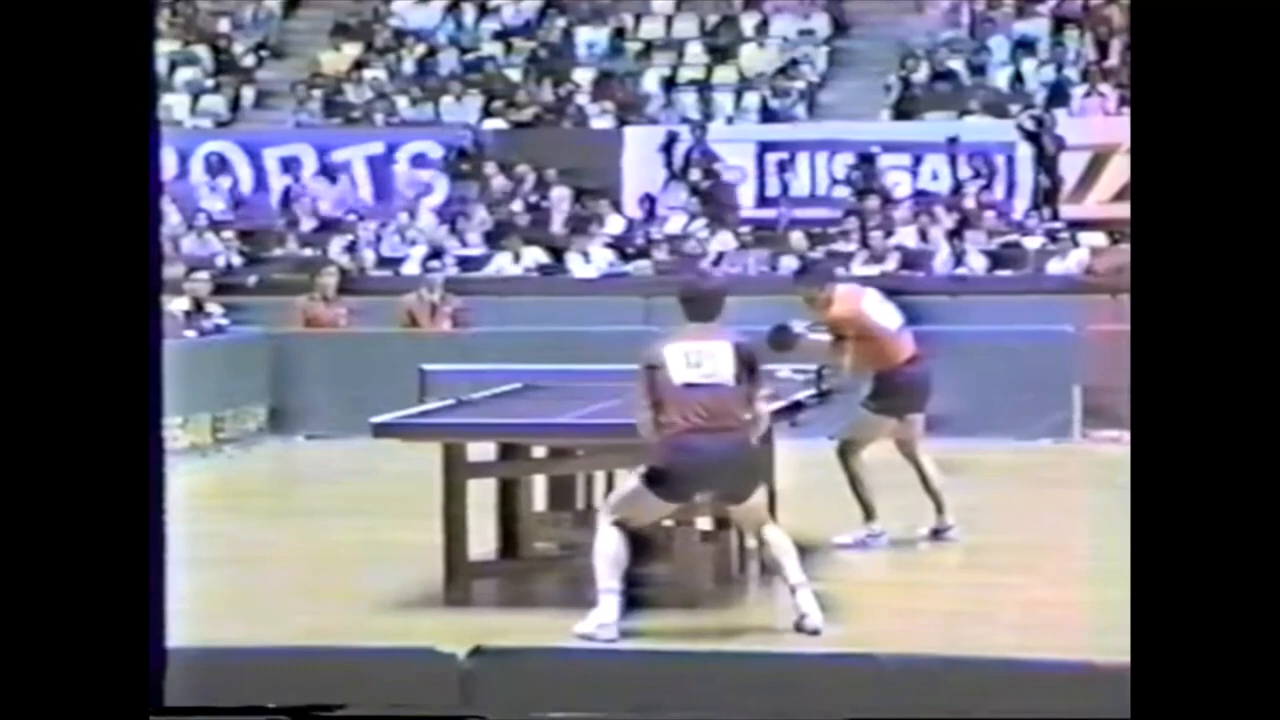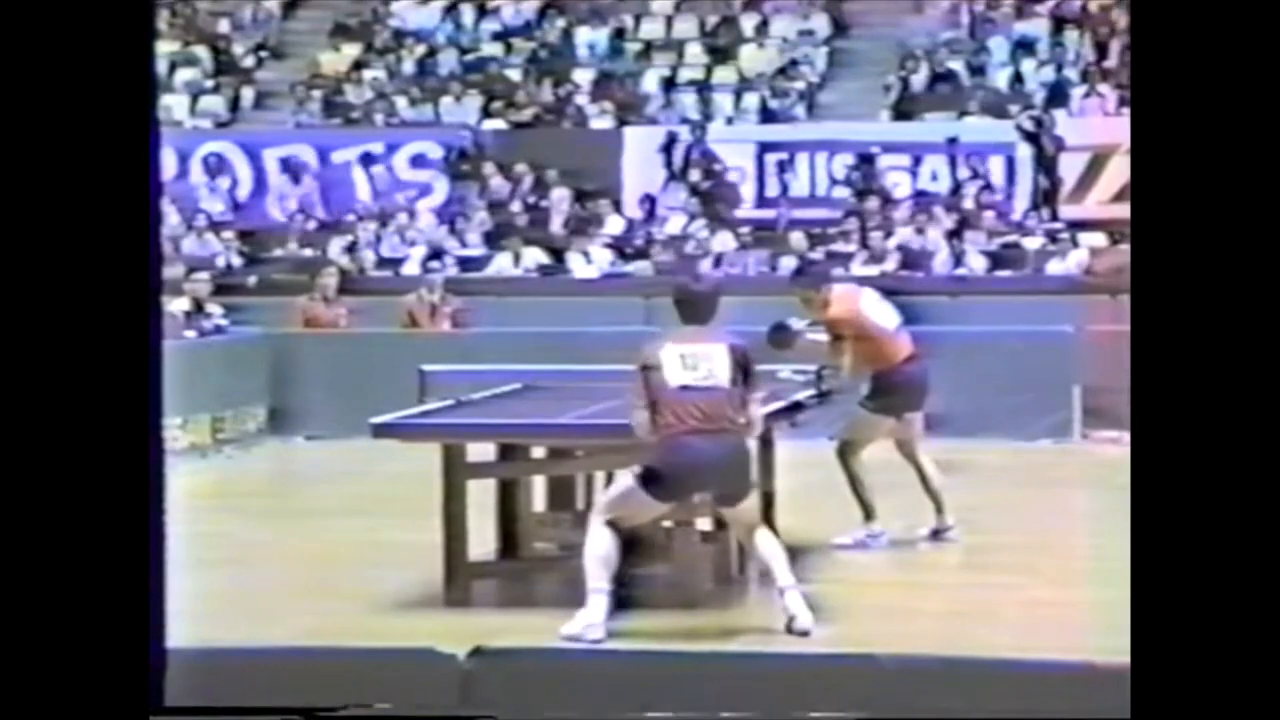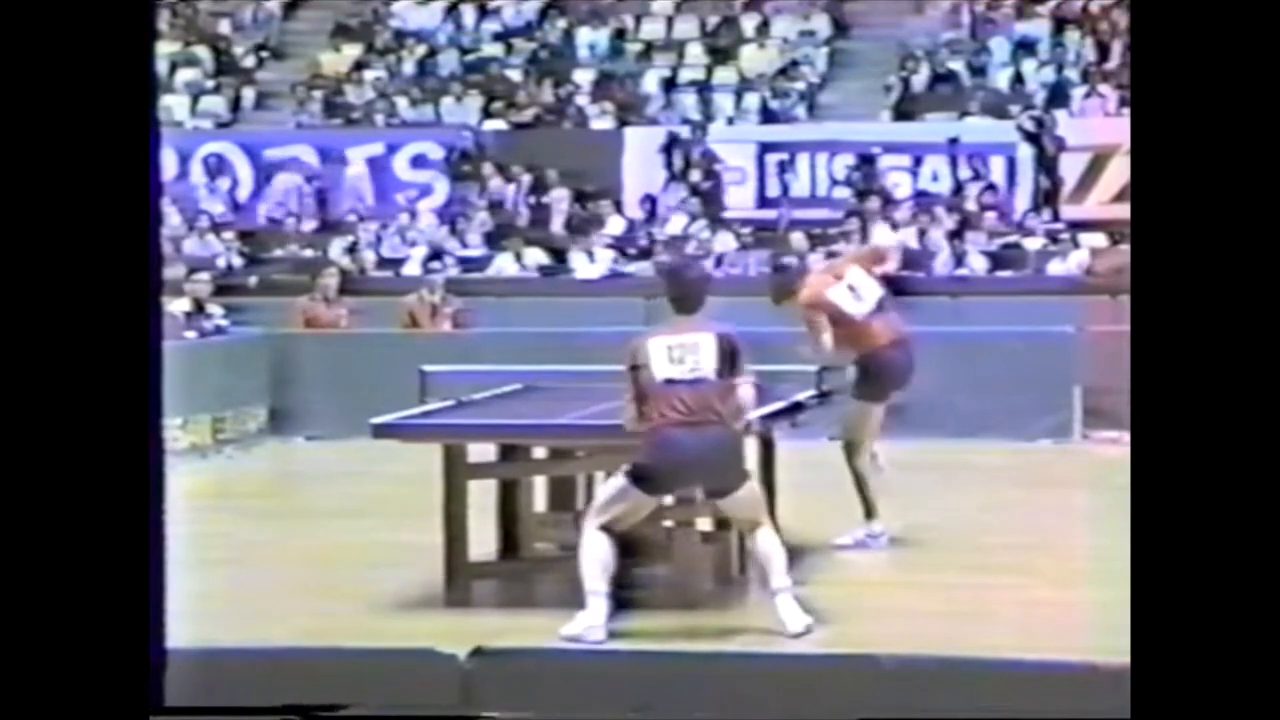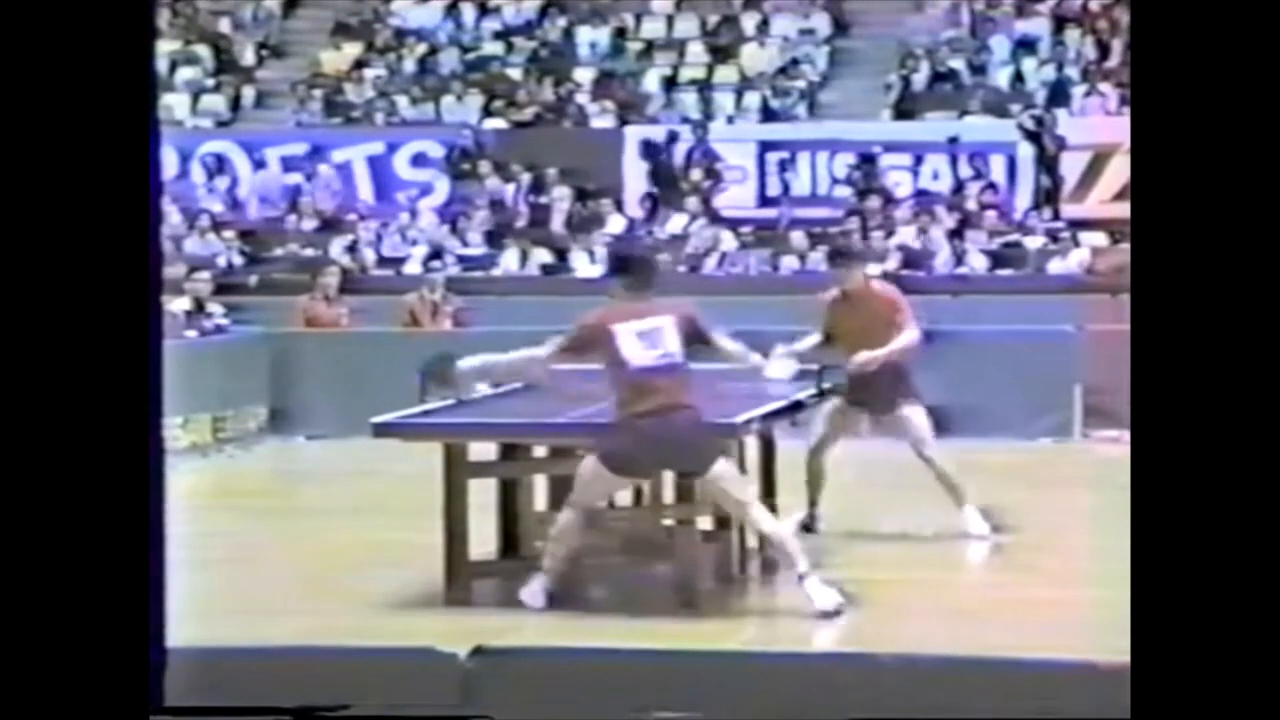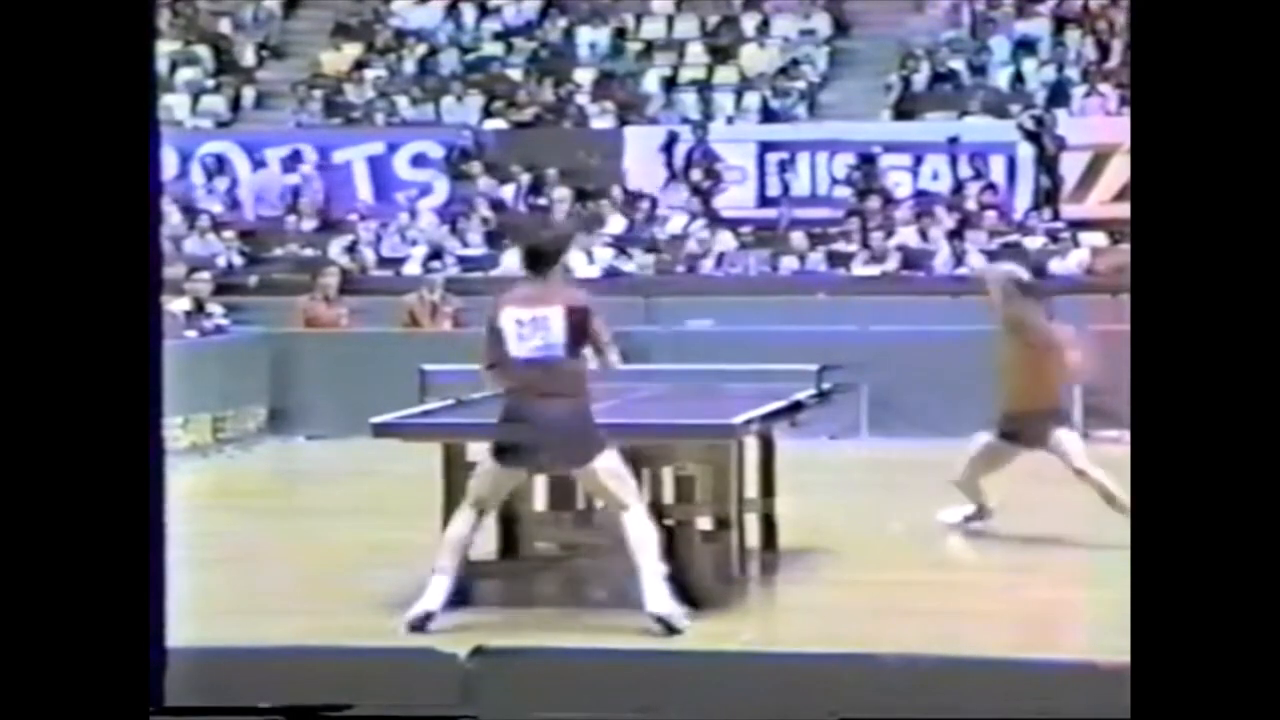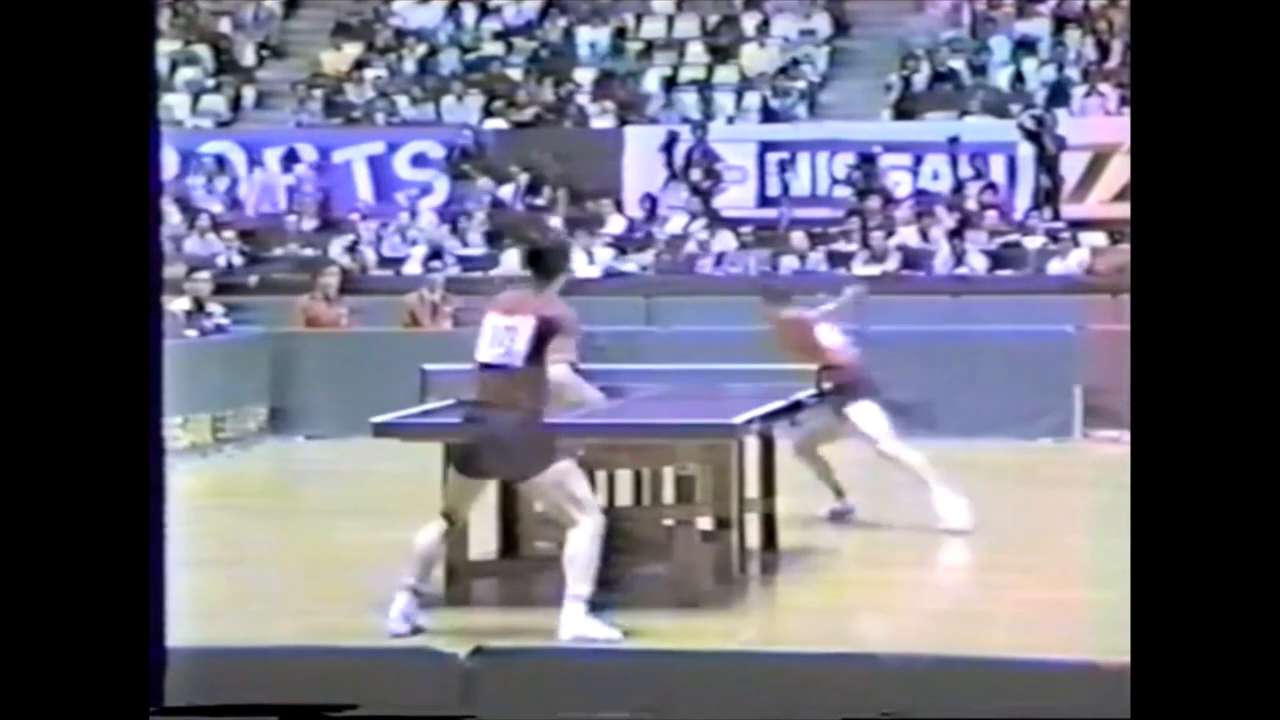
dt=0.7s
person 1, frame 1
left shoulder: (659, 352)
right shoulder: (739, 346)
left elbow: (647, 426)
right elbow: (761, 417)
left hip: (680, 456)
right hip: (736, 453)
left knee: (611, 519)
right knee: (763, 524)
left ankle: (606, 614)
right ankle: (805, 604)
person 1, frame 2
left shoulder: (654, 353)
right shoulder: (736, 349)
left elbow: (643, 427)
right elbow: (755, 421)
left hip: (675, 459)
right hip: (730, 457)
left knee: (602, 519)
right knee: (753, 527)
left ankle: (594, 614)
right ankle: (795, 605)
person 1, frame 3
left shoulder: (643, 345)
right shoulder: (723, 336)
left elbow: (631, 420)
right elbow: (745, 403)
left hip: (662, 453)
right hip: (719, 448)
left knee: (597, 524)
right knee: (758, 524)
left ankle: (594, 616)
right ankle: (787, 607)
person 1, frame 4
left shoulder: (601, 321)
right shoulder: (681, 314)
left elbow: (546, 354)
right elbow: (731, 350)
left wrist: (487, 362)
right wrist: (758, 361)
left hip: (635, 434)
right hip: (688, 430)
left knee: (579, 502)
right knee: (750, 508)
left ankle: (541, 584)
right ankle: (811, 586)
person 1, frame 5
left shoulder: (502, 308)
right shoulder: (577, 302)
left elbow: (494, 378)
right elbow: (611, 361)
right wrist: (584, 365)
left hip: (520, 421)
right hip: (571, 419)
left knee: (472, 507)
right knee: (632, 507)
left ankle: (434, 597)
right ankle: (656, 593)
person 1, frame 6
left shoulder: (497, 306)
right shoulder: (557, 314)
left hip: (476, 429)
right hip: (523, 432)
left knee: (447, 518)
right knee: (587, 517)
left ankle: (404, 606)
right ankle: (576, 615)
person 2, frame 1
left shoulder: (840, 313)
right shoulder: (856, 292)
left elbow: (845, 364)
left hip: (896, 382)
right hip: (917, 373)
left knee: (848, 449)
right knee: (911, 449)
left ankle: (874, 529)
right ankle: (944, 522)
person 2, frame 2
left shoulder: (837, 314)
right shoulder: (853, 291)
left elbow: (843, 366)
left hip: (893, 381)
right hip: (914, 371)
left knee: (847, 450)
right knee: (912, 450)
left ankle: (873, 529)
right ankle: (944, 522)
person 2, frame 3
left shoulder: (809, 299)
right shoulder: (844, 265)
left elbow: (826, 348)
right elbow: (888, 253)
left hip: (877, 362)
right hip: (902, 352)
left knee: (852, 448)
left ankle: (873, 528)
right ankle: (870, 450)
person 2, frame 4
left shoulder: (887, 296)
right shoulder: (832, 302)
left elbow: (913, 335)
right elbow: (826, 336)
left wrist: (879, 355)
right wrist: (795, 348)
left hip: (892, 380)
right hip: (858, 386)
left knee: (926, 451)
right knee: (817, 448)
left ankle: (967, 510)
right ankle: (811, 515)
person 2, frame 5
left shoulder: (1059, 339)
right shoulder: (1014, 325)
left hip: (1051, 420)
right hip: (1013, 424)
left knee: (1083, 467)
right knee: (965, 481)
left ankle: (1130, 512)
right ankle: (980, 508)
person 2, frame 6
left shoulder: (787, 321)
left hip: (848, 386)
right hip: (839, 390)
left knee: (883, 445)
right knee: (802, 445)
left ankle: (946, 496)
right ankle: (842, 502)
